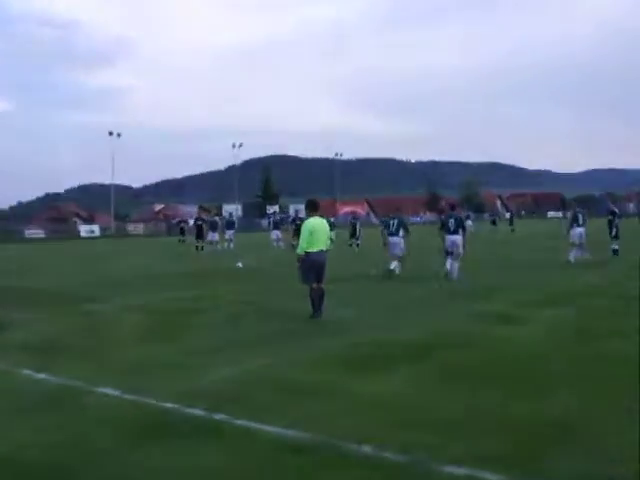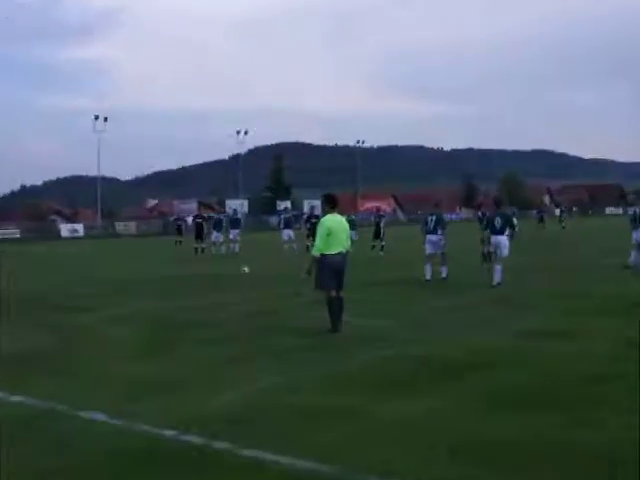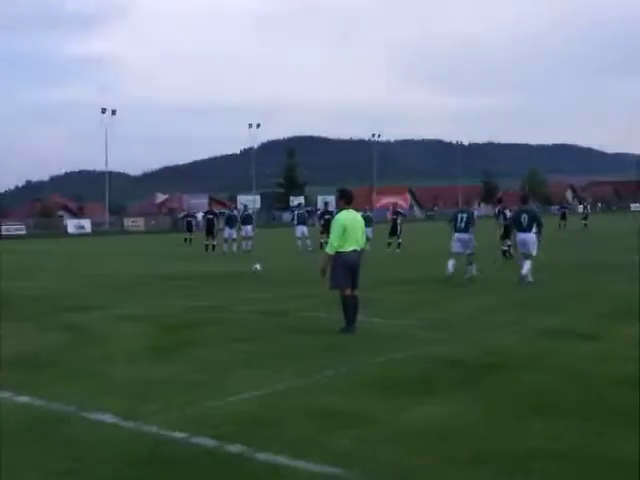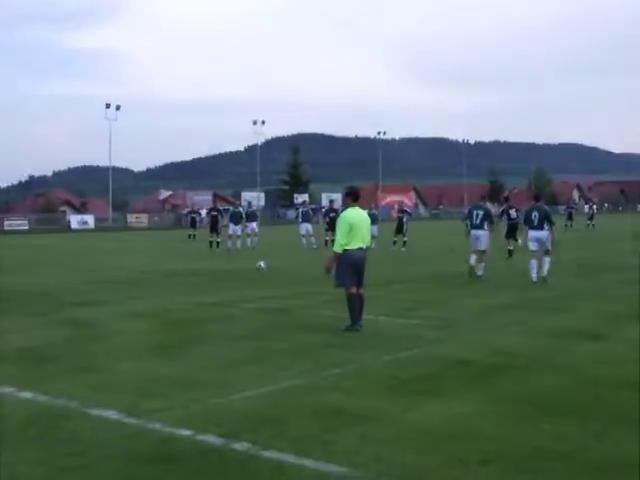
dt=0.2s
person 1, frame 1
left shoulder: (308, 223)
right shoulder: (324, 223)
left elbow: (303, 244)
right elbow: (328, 242)
left wrist: (299, 258)
left hip: (310, 255)
right hip: (322, 254)
left knee: (312, 284)
right knee: (320, 283)
person 1, frame 2
left shoulder: (325, 221)
right shoulder: (343, 221)
left elbow: (319, 245)
right elbow: (347, 243)
left wrist: (311, 264)
left hip: (328, 258)
right hip: (341, 257)
left knee: (330, 292)
right knee: (339, 291)
left ankle: (335, 325)
right ankle: (338, 322)
person 1, frame 3
left shoulder: (340, 218)
right shoulder: (359, 217)
left elbow: (333, 243)
right elbow: (362, 241)
left wrist: (326, 263)
left hip: (342, 256)
right hip: (356, 255)
left knee: (345, 291)
right knee: (353, 290)
left ankle: (349, 325)
right ankle: (353, 323)
person 1, frame 4
left shoulder: (346, 215)
right shoulder: (365, 215)
left elbow: (340, 241)
right elbow: (368, 238)
left wrist: (331, 261)
left hip: (348, 254)
right hip: (361, 253)
left knee: (350, 289)
right knee: (359, 288)
left ankle: (354, 323)
right ankle: (358, 321)
